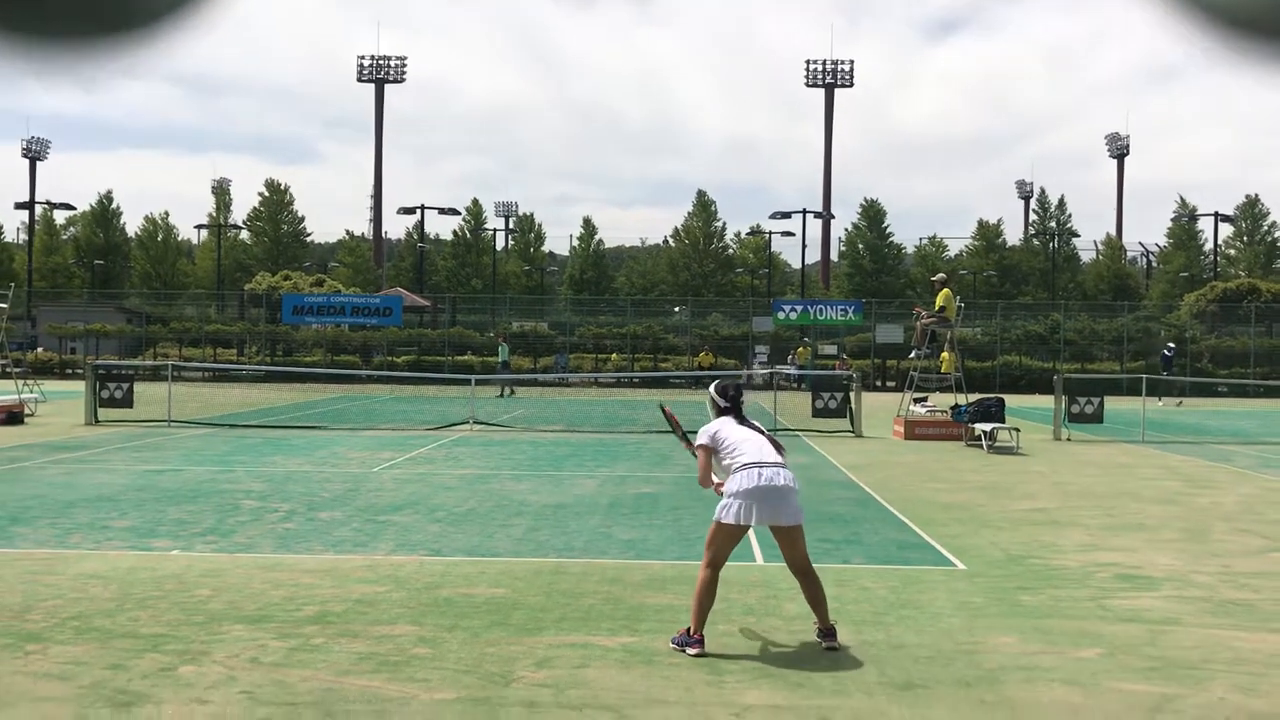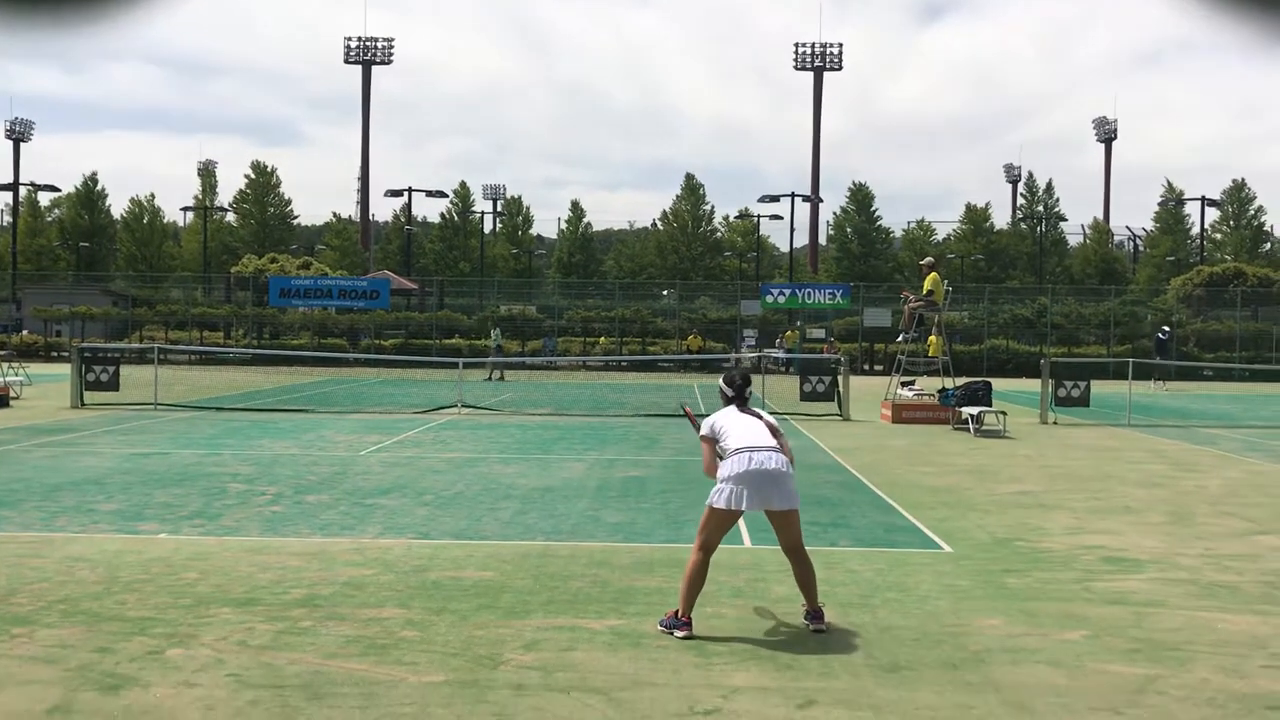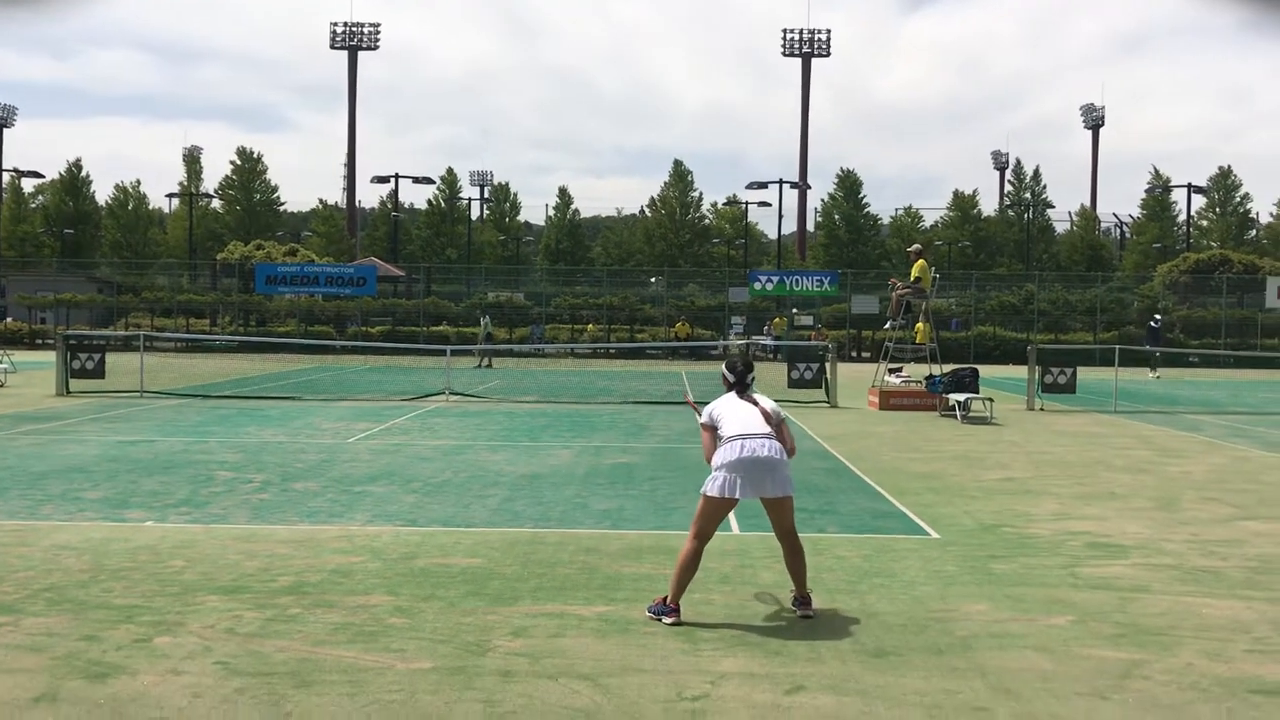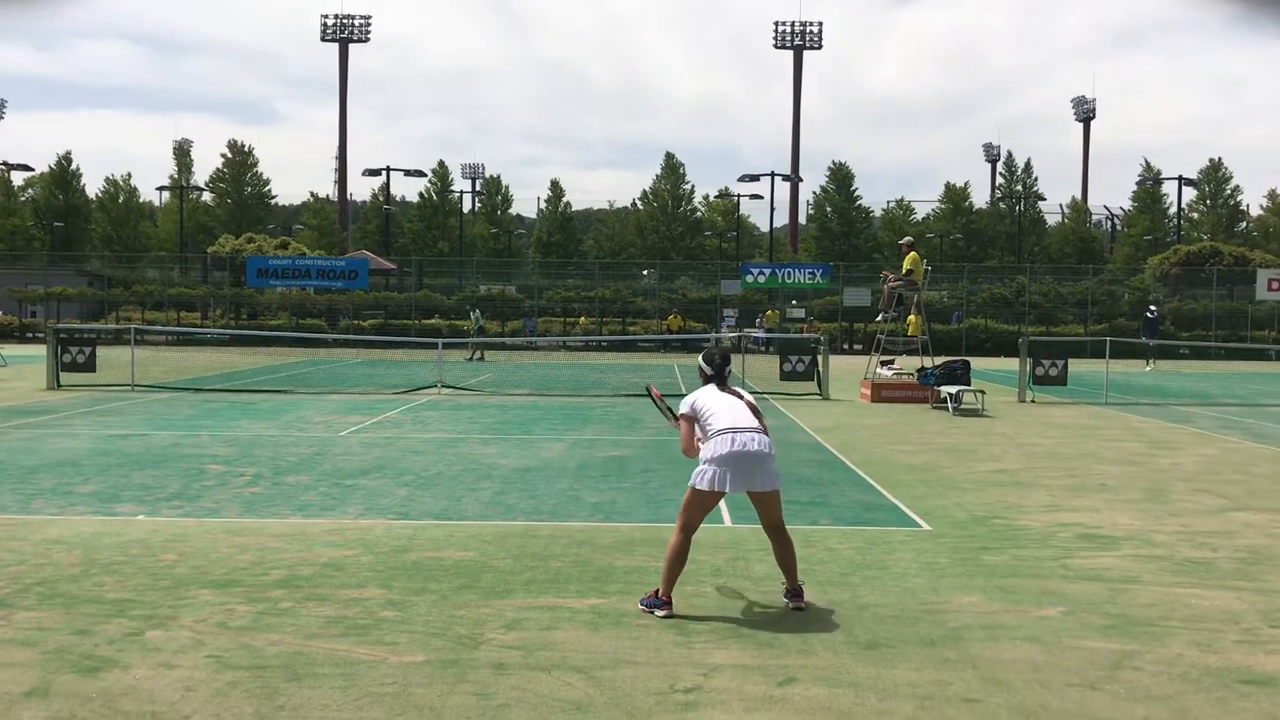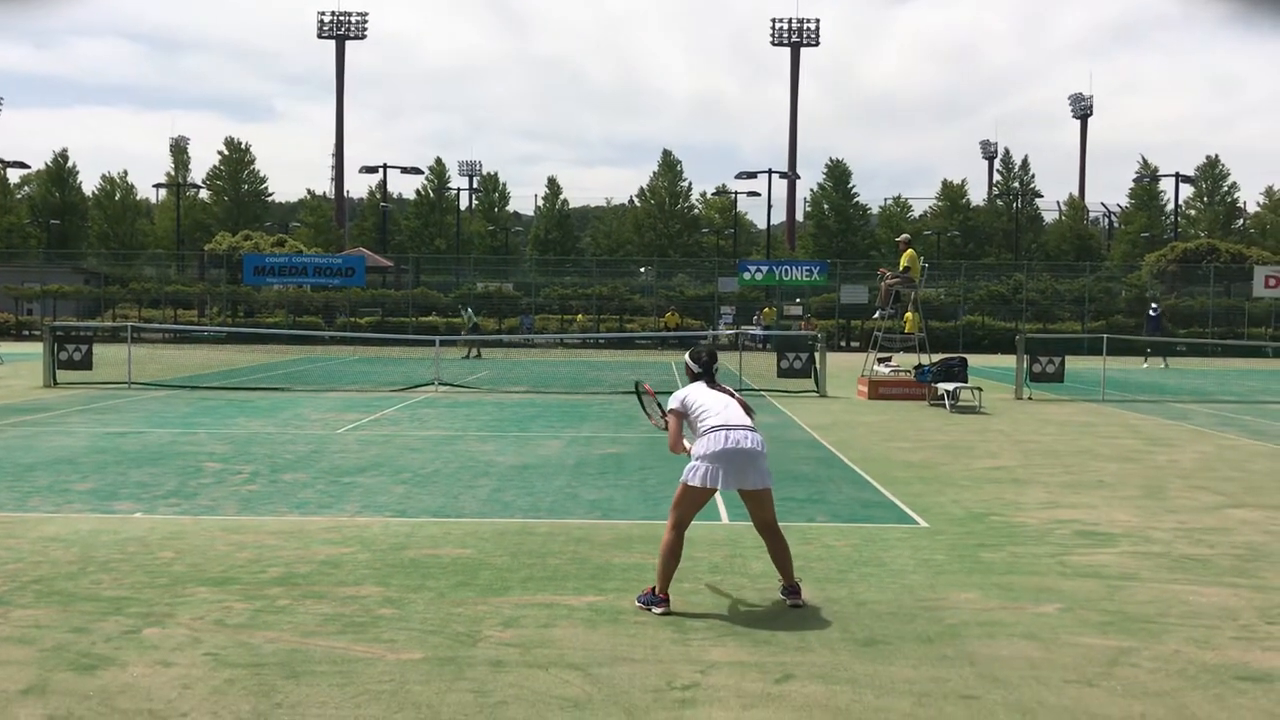
dt=0.3s
person 1, frame 1
left shoulder: (709, 430)
right shoulder: (756, 427)
left elbow: (703, 479)
left wrist: (715, 482)
left hip: (746, 485)
right hip: (784, 483)
left knee: (710, 564)
right knee: (801, 566)
left ankle: (694, 636)
right ankle: (827, 630)
person 1, frame 2
left shoulder: (713, 420)
right shoulder: (764, 416)
left elbow: (710, 469)
right elbow: (790, 459)
left hip: (739, 469)
right hip: (778, 469)
left knee: (703, 548)
right knee: (795, 549)
left ankle: (682, 619)
right ankle: (815, 613)
person 1, frame 3
left shoulder: (713, 407)
right shoulder: (768, 403)
left elbow: (710, 457)
right elbow: (790, 448)
left hip: (733, 457)
right hip: (773, 457)
left knee: (698, 536)
right knee: (788, 534)
left ankle: (670, 605)
right ankle: (803, 599)
person 1, frame 4
left shoulder: (692, 398)
right shoulder: (743, 395)
left elbow: (688, 449)
left wrist: (701, 448)
left hip: (721, 451)
right hip: (760, 449)
left knee: (684, 528)
right knee: (775, 527)
left ankle: (662, 598)
right ankle: (794, 592)
person 1, frame 5
left shoulder: (681, 395)
right shoulder: (730, 393)
left elbow: (675, 445)
left wrist: (687, 447)
left hip: (714, 448)
right hip: (753, 447)
left knee: (676, 525)
right knee: (768, 526)
left ankle: (659, 595)
right ankle: (791, 589)
